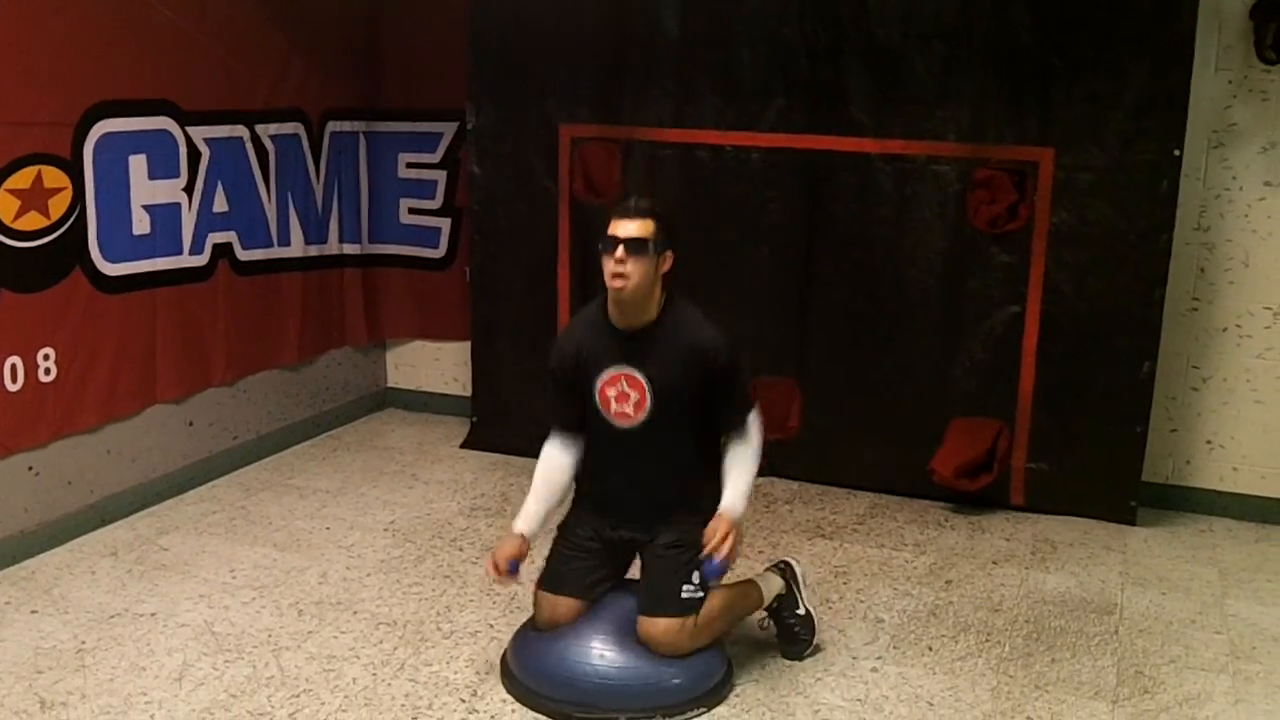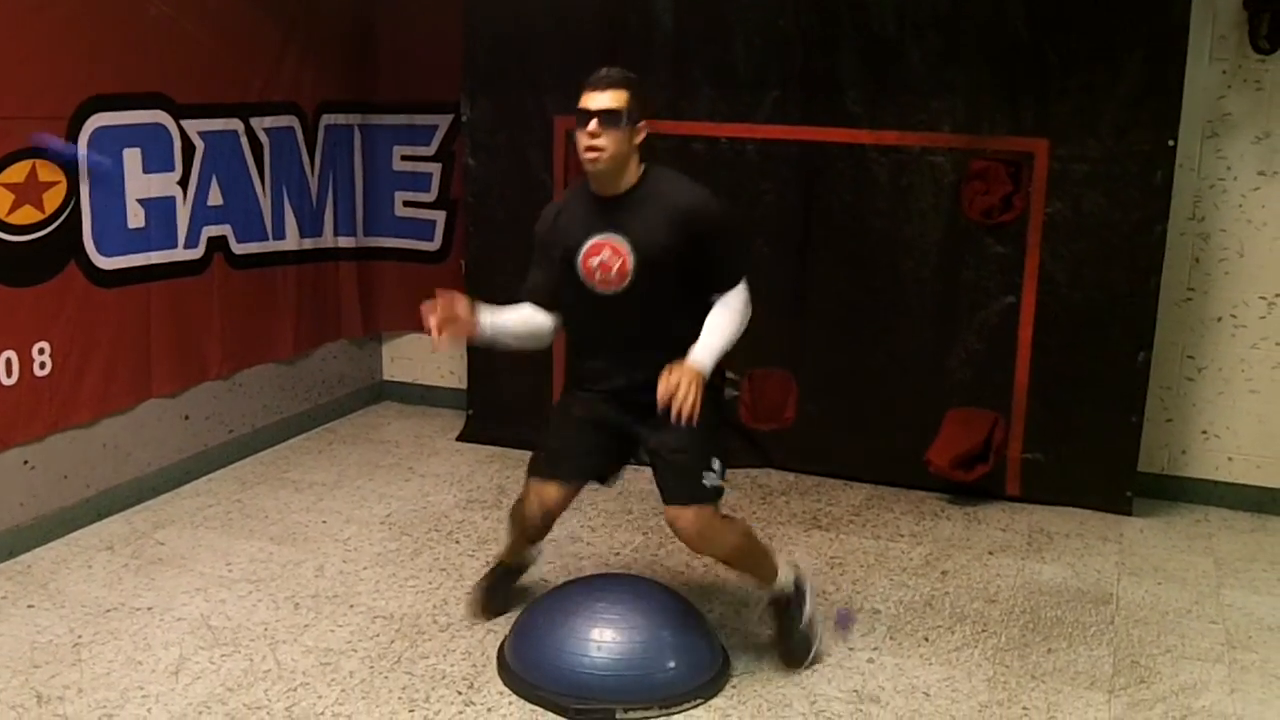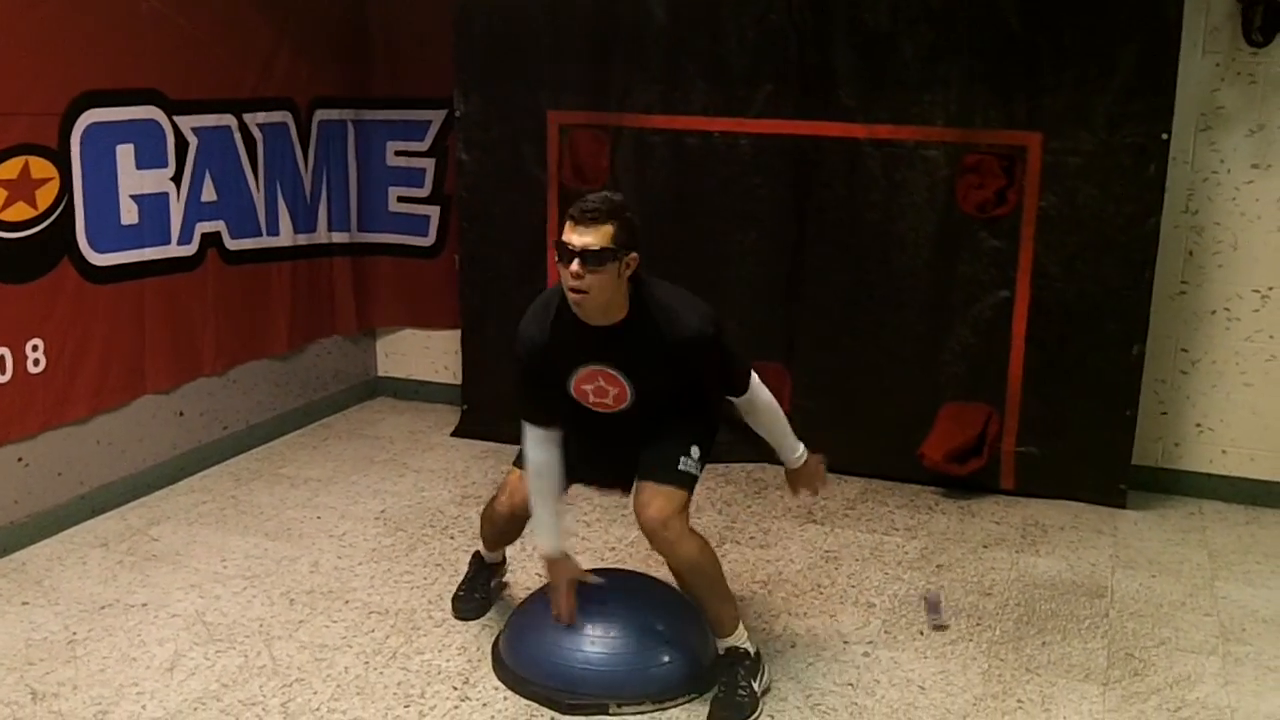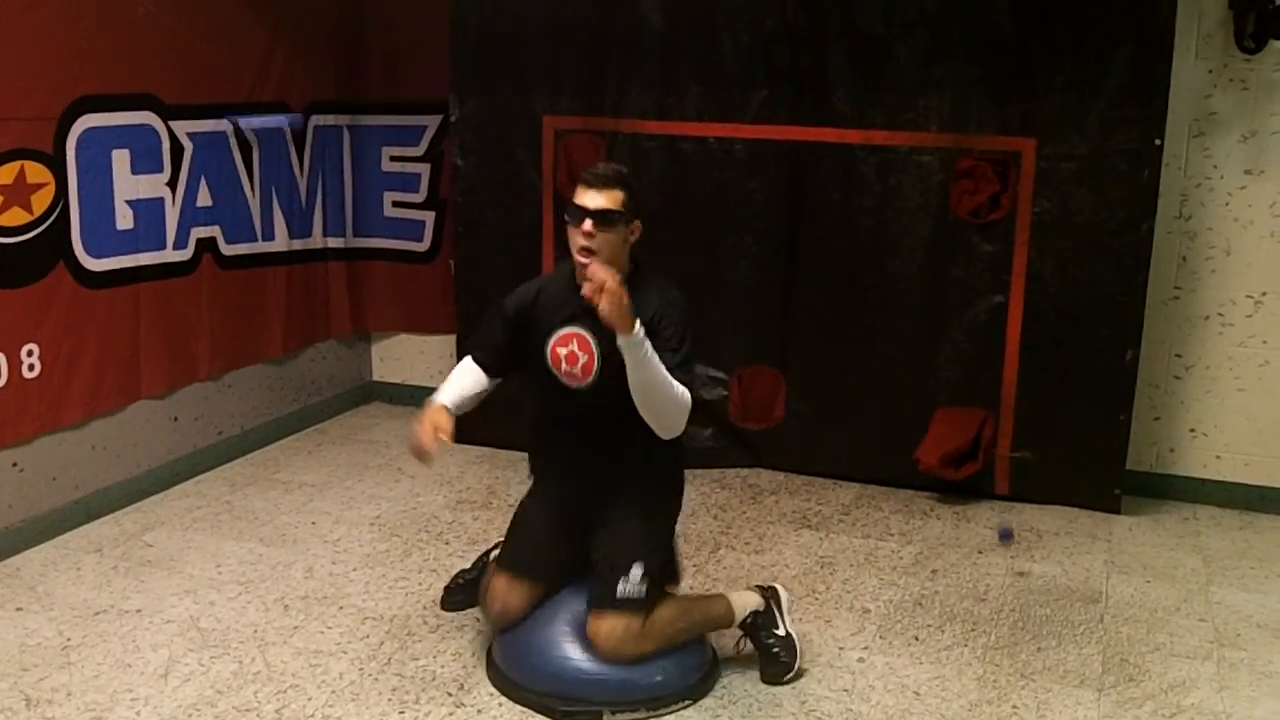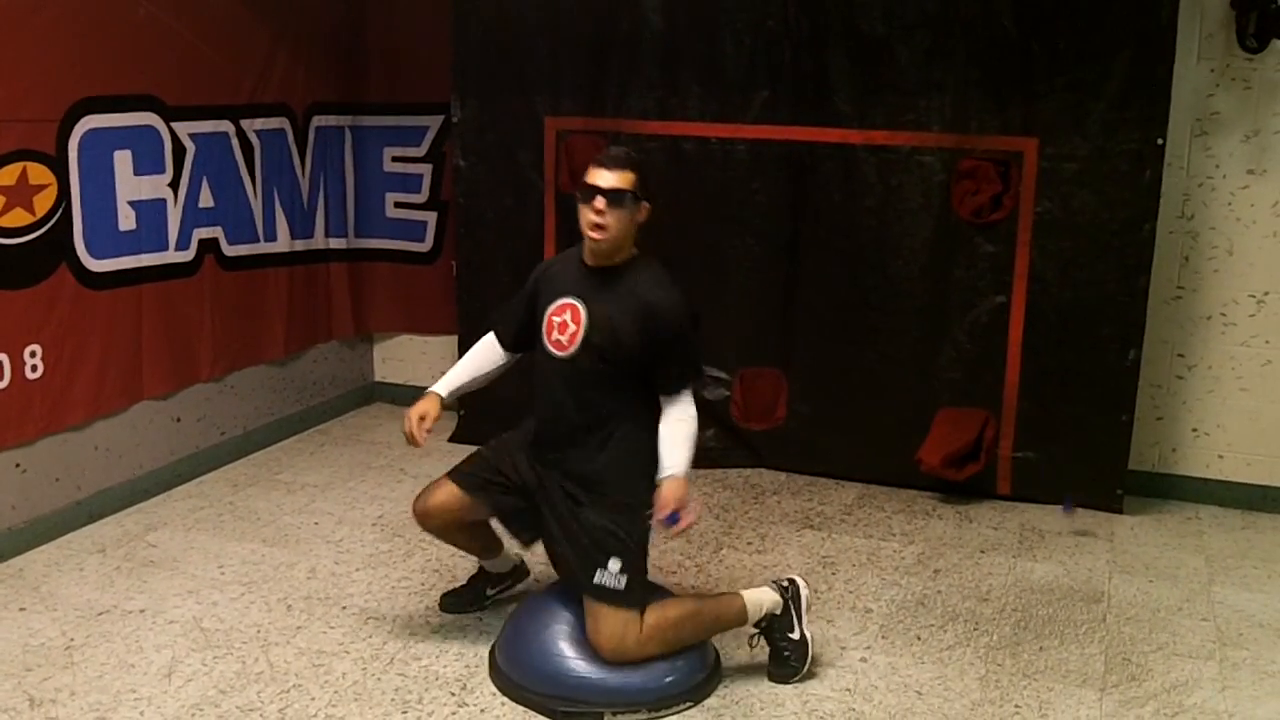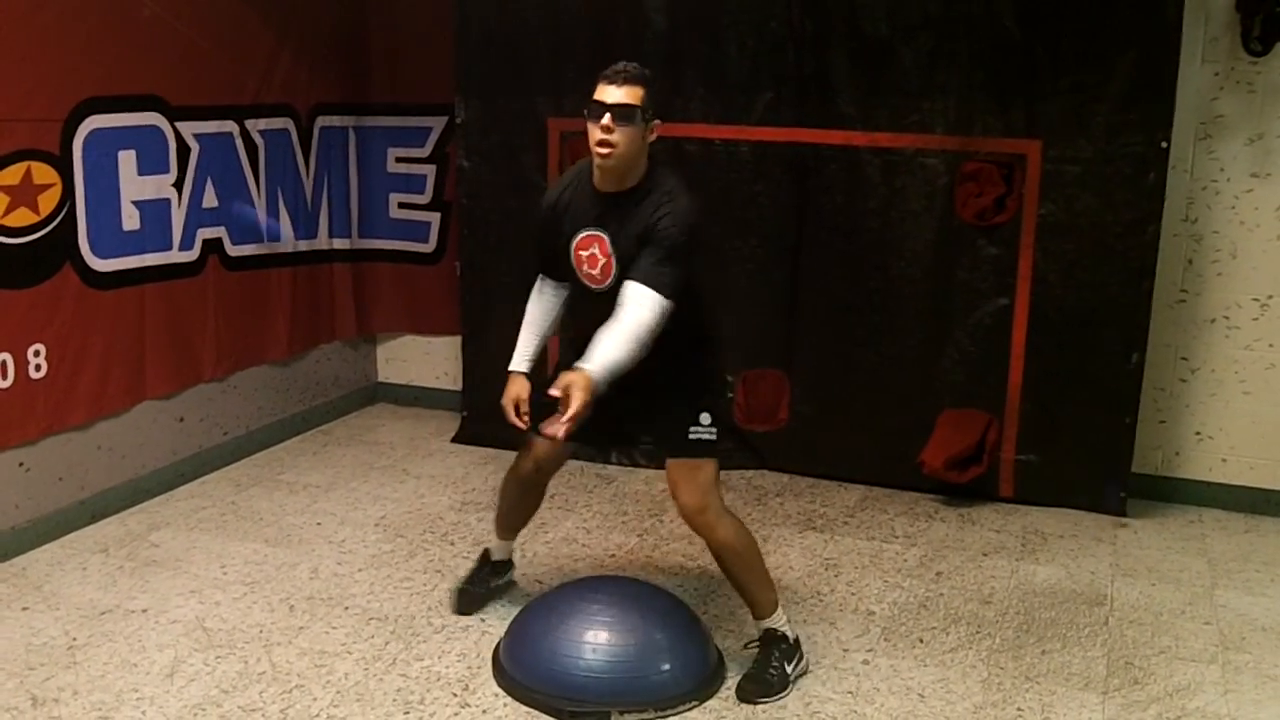
dt=0.5s
person 1, frame 1
left shoulder: (698, 343)
right shoulder: (577, 340)
left elbow: (744, 426)
right elbow: (564, 440)
left wrist: (731, 510)
right wrist: (526, 529)
left hip: (681, 510)
right hip: (600, 507)
left knee: (665, 636)
right knee: (551, 614)
left ankle: (775, 586)
right ankle: (608, 578)
person 1, frame 2
left shoulder: (685, 206)
right shoulder: (561, 218)
left elbow: (735, 297)
right elbow: (543, 317)
left wrist: (698, 364)
right wrist: (480, 323)
left hip: (670, 392)
right hip: (593, 388)
left knee: (694, 524)
right knee: (538, 504)
left ankle: (787, 590)
right ankle: (513, 561)
person 1, frame 3
left shoulder: (682, 324)
right shoulder: (541, 330)
left elbow: (747, 392)
right elbow: (543, 434)
left wrist: (798, 456)
right wrist: (553, 551)
left hip: (673, 419)
right hip: (584, 422)
left knee: (659, 516)
right knee: (511, 503)
left ankle: (741, 652)
right ankle: (488, 562)
person 1, frame 4
left shoulder: (658, 308)
right shoulder: (535, 300)
left elbow: (671, 422)
right elbow: (481, 365)
left wrist: (626, 329)
right wrist: (441, 405)
left hip: (636, 489)
right hip: (561, 482)
left knee: (614, 639)
right knee: (502, 610)
left ankle: (756, 607)
right ankle: (496, 563)
person 1, frame 5
left shoulder: (657, 301)
right shoulder: (551, 273)
left elbow: (677, 403)
right elbow: (502, 342)
left wrist: (674, 476)
right wrist: (438, 393)
left hip: (610, 471)
right hip: (539, 446)
left knee: (615, 641)
right knee: (435, 510)
left ankle: (773, 604)
right ankle: (502, 570)
person 1, frame 6
left shoulder: (670, 209)
right shoulder: (564, 196)
left elbow: (641, 313)
right elbow: (551, 283)
left wrist: (589, 377)
right wrist: (520, 367)
left hip: (675, 369)
right hip: (586, 361)
left knee: (699, 506)
right knee: (531, 461)
left ankle: (779, 637)
right ankle: (498, 561)
